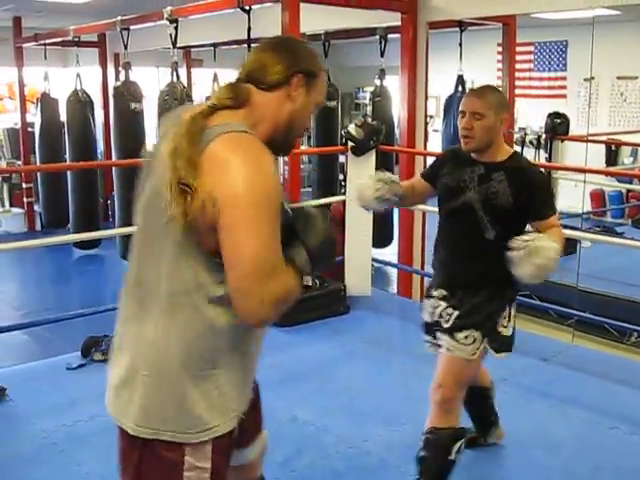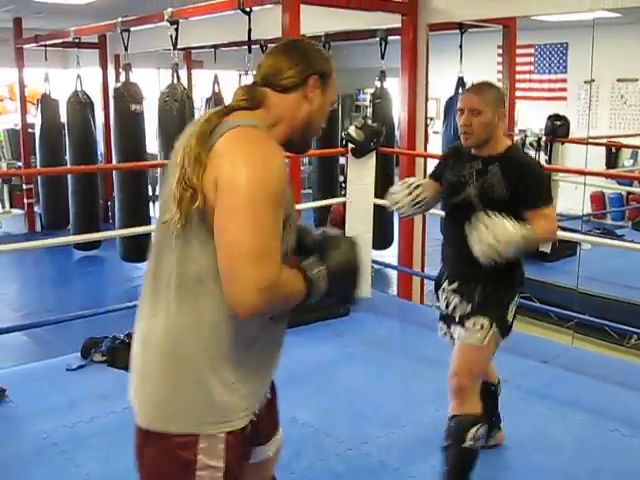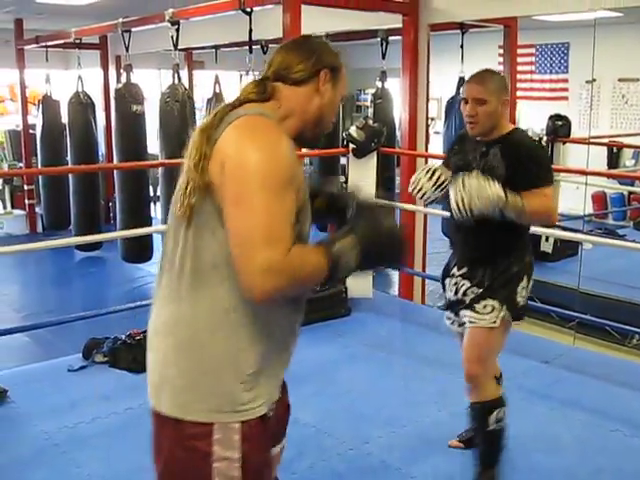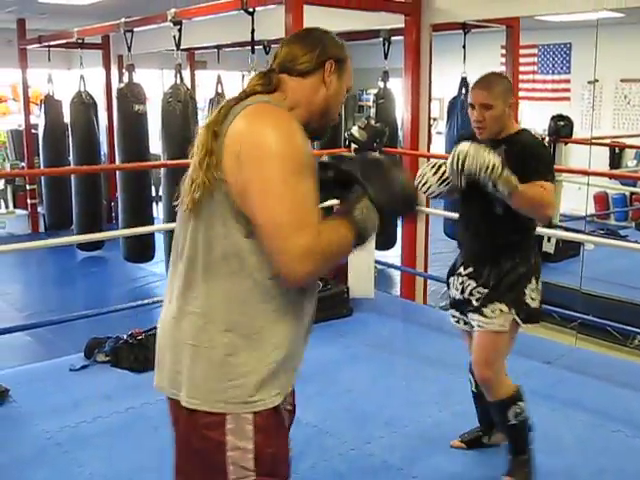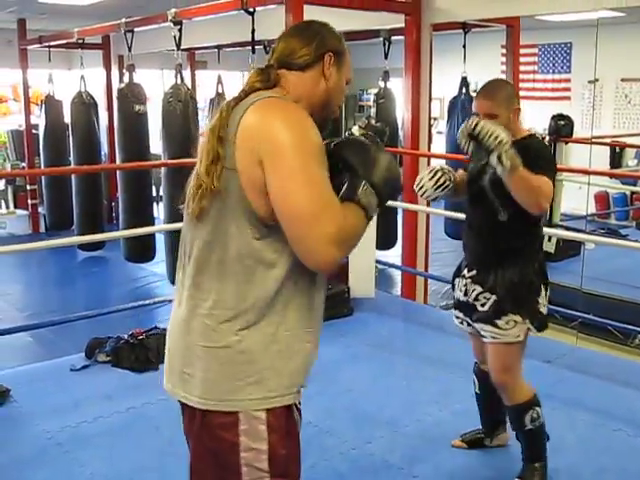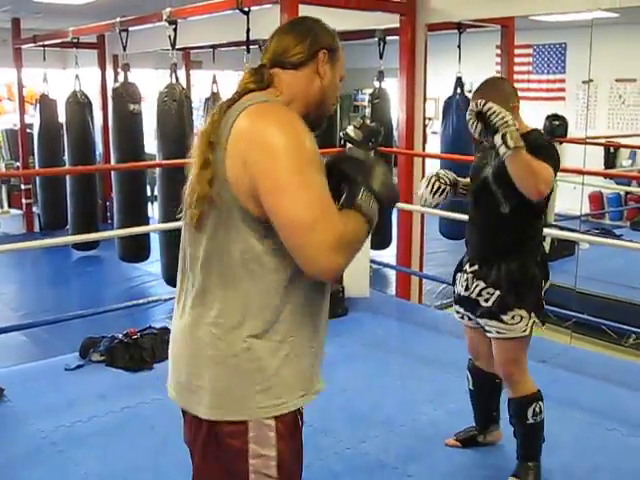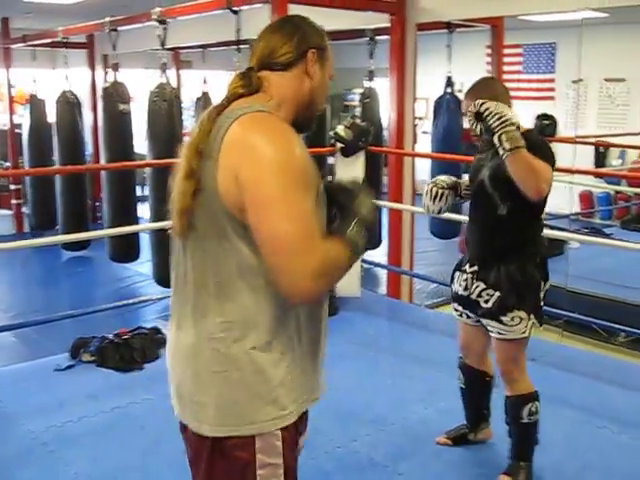
dt=0.1s
person 1, frame 1
left shoulder: (187, 126)
right shoulder: (245, 158)
right elbow: (258, 303)
left wrist: (273, 228)
right wrist: (304, 251)
right hip: (178, 391)
person 1, frame 2
left shoulder: (213, 129)
right shoulder: (254, 152)
right elbow: (251, 293)
left wrist: (294, 242)
right wrist: (321, 270)
right hip: (196, 386)
person 1, frame 3
left shoulder: (237, 125)
right shoulder: (260, 137)
right elbow: (265, 276)
left wrist: (326, 207)
right wrist: (351, 249)
left hip: (234, 366)
right hip: (212, 382)
person 1, frame 4
left shoulder: (246, 117)
right shoulder: (271, 127)
right elbow: (300, 260)
right wrist: (367, 210)
left hip: (241, 357)
right hip: (227, 371)
person 1, frame 5
left shoulder: (239, 114)
right shoulder: (281, 121)
right elbow: (325, 249)
left wrist: (331, 165)
right wrist: (369, 187)
left hip: (231, 354)
right hip: (237, 368)
person 1, frame 6
left shoulder: (233, 117)
right shoulder: (275, 126)
right elbow: (326, 256)
left wrist: (324, 183)
right wrist: (368, 195)
left hip: (230, 358)
right hip: (243, 373)
person 1, frame 7
left shoulder: (215, 125)
right shoulder: (268, 139)
right elbow: (304, 279)
left wrist: (317, 206)
right wrist: (354, 222)
left hip: (221, 364)
right hip: (242, 382)
person 2, frame 1
left shoulder: (525, 177)
right shoulder: (451, 160)
left elbow: (551, 231)
right elbow: (415, 191)
left wrist: (547, 250)
right wrist: (387, 189)
left hip: (484, 297)
right hip: (444, 288)
left knee: (444, 395)
right knee: (465, 369)
right ankle: (487, 427)
person 2, frame 2
left shoulder: (523, 169)
right shoulder: (455, 157)
left elbow: (546, 226)
right elbow: (430, 193)
left wrist: (516, 234)
right wrist: (411, 192)
left hip: (492, 287)
right hip: (453, 280)
left knee: (461, 381)
right knee: (472, 363)
right ankle: (489, 430)
person 2, frame 3
left shoulder: (525, 150)
right shoulder: (464, 143)
left elbow: (548, 213)
right elbow: (441, 182)
left wrist: (499, 201)
right wrist: (433, 178)
left hip: (502, 272)
right hip: (462, 267)
left knee: (475, 366)
right knee: (478, 358)
right ankle: (487, 428)
person 2, frame 4
left shoulder: (529, 149)
right shoulder: (472, 144)
left elbow: (544, 209)
right elbow: (454, 182)
left wrist: (496, 175)
right wrist: (441, 175)
left hip: (509, 271)
right hip: (469, 266)
left knee: (487, 369)
right knee: (482, 359)
right ankle: (491, 428)
person 2, frame 5
left shoulder: (534, 152)
right shoulder: (481, 145)
left elbow: (538, 203)
left wrist: (502, 151)
right wrist: (448, 180)
left hip: (514, 277)
right hip: (475, 270)
left knee: (505, 375)
right knee: (484, 358)
right ankle: (492, 429)
person 2, frame 6
left shoulder: (537, 145)
right shoulder: (487, 141)
left elbow: (537, 190)
left wrist: (506, 138)
right wrist: (451, 183)
left hip: (516, 271)
right hip: (477, 265)
left knee: (511, 369)
right knee: (479, 354)
right ankle: (486, 427)
person 2, frame 7
left shoulder: (532, 145)
right shoulder: (490, 141)
left elbow: (536, 191)
left wrist: (507, 137)
right wrist: (458, 188)
left hip: (514, 273)
right hip: (476, 266)
left knee: (510, 368)
right knee: (470, 351)
right ankle: (476, 424)
